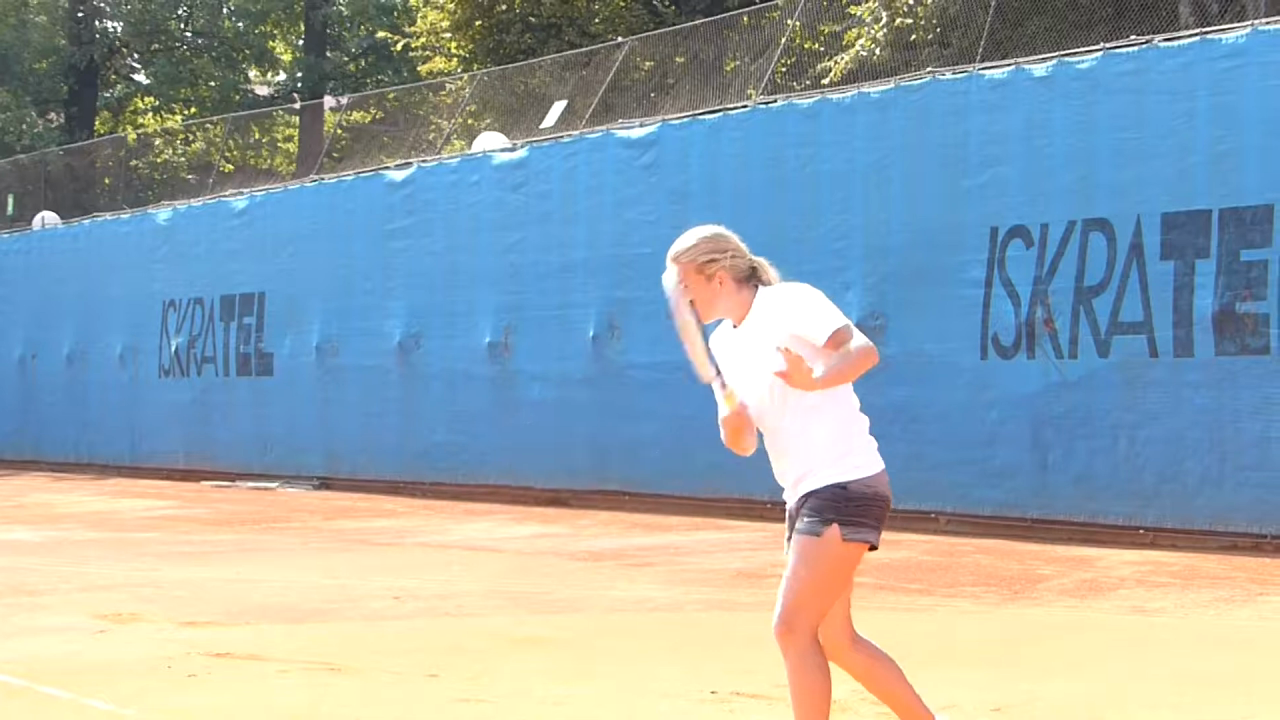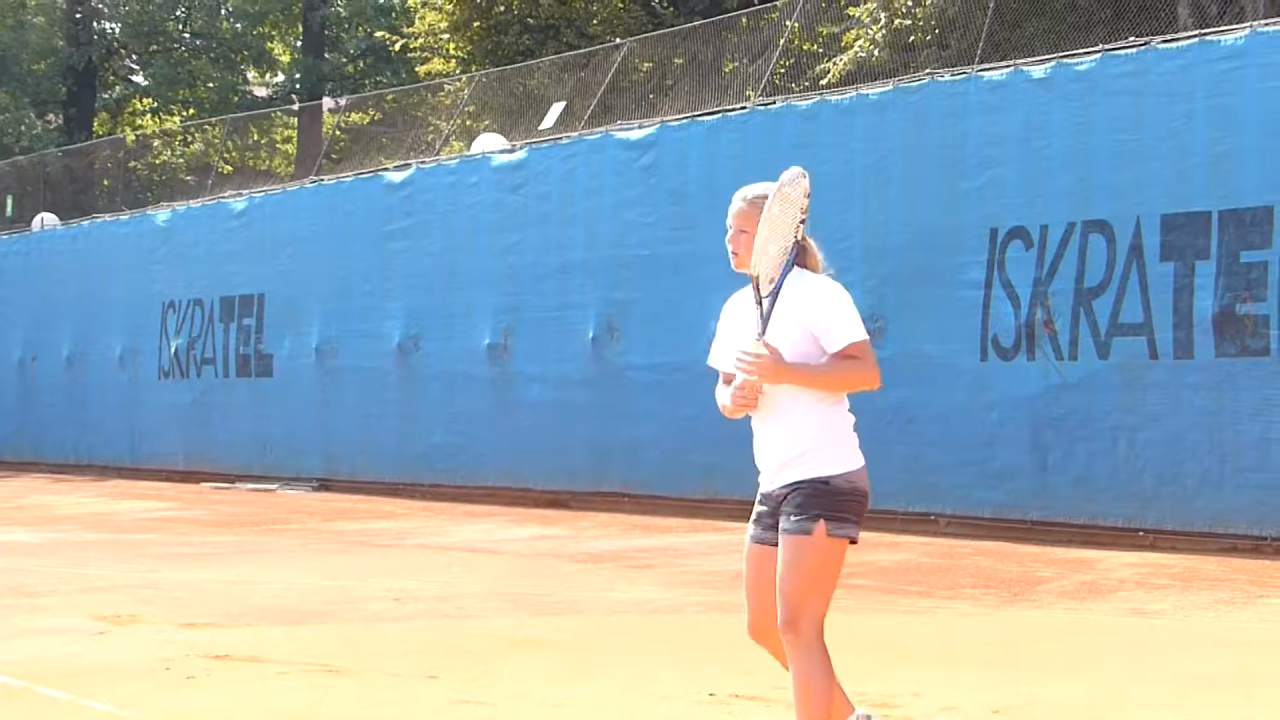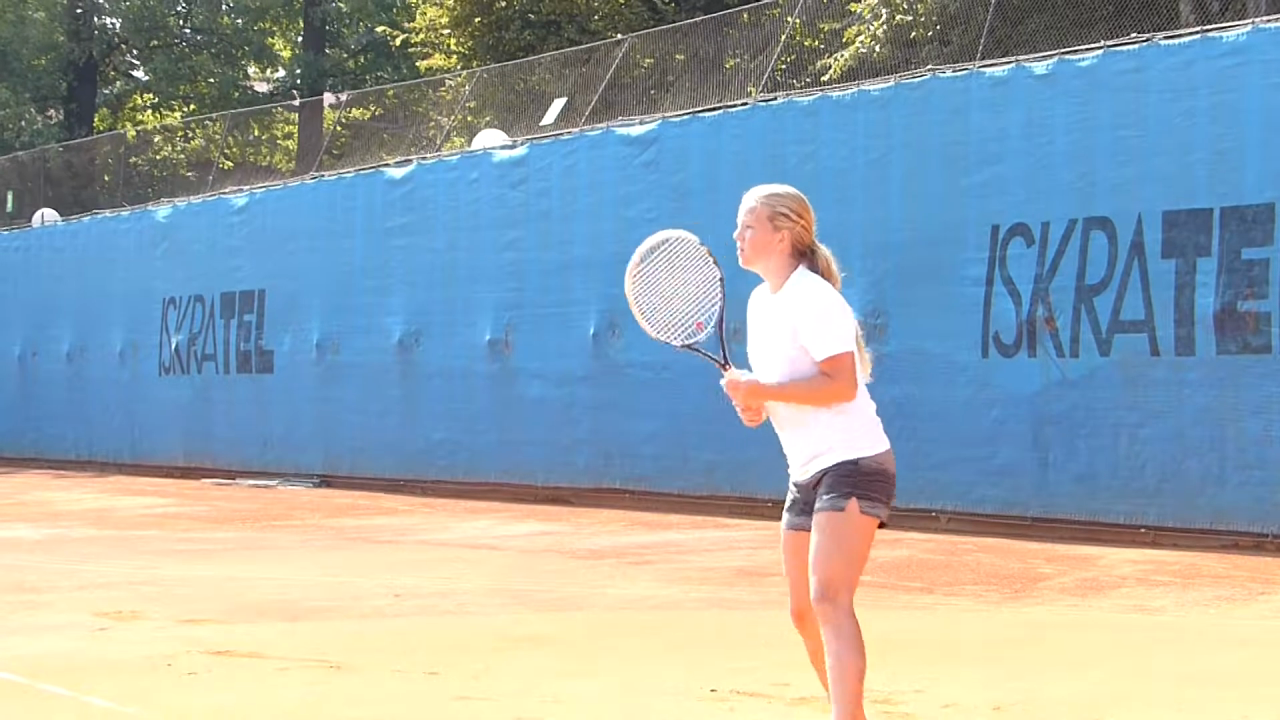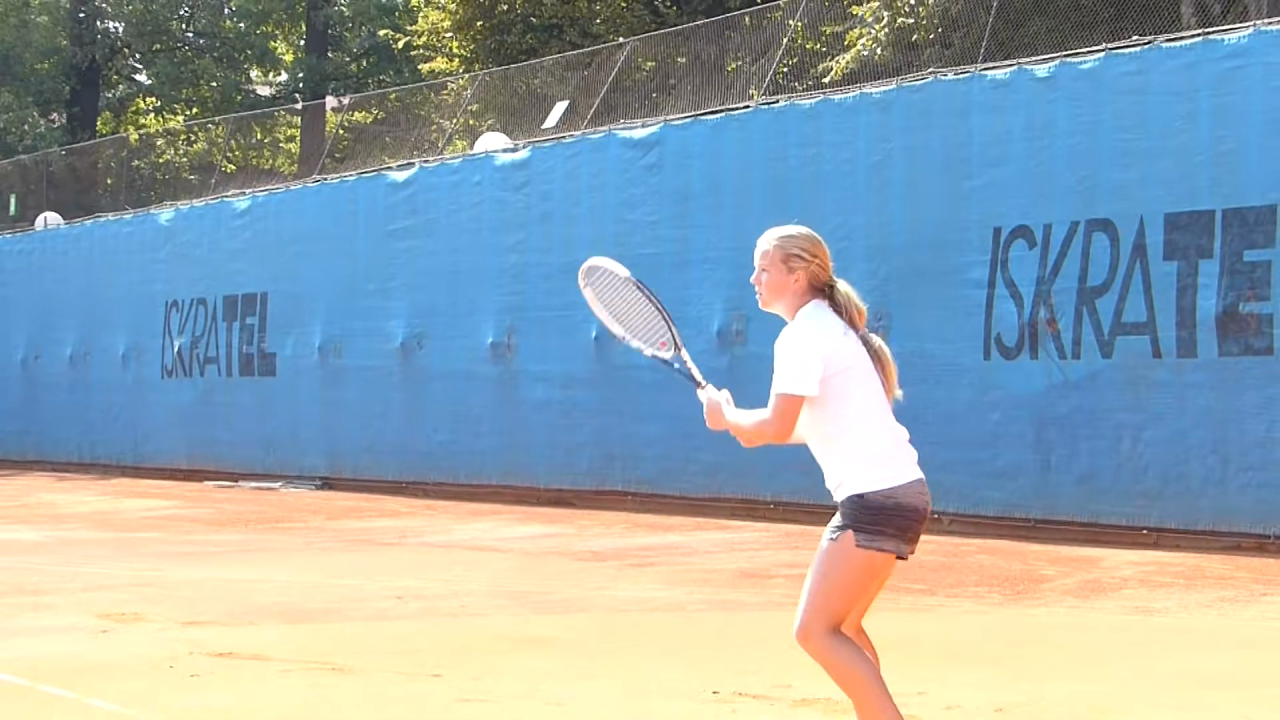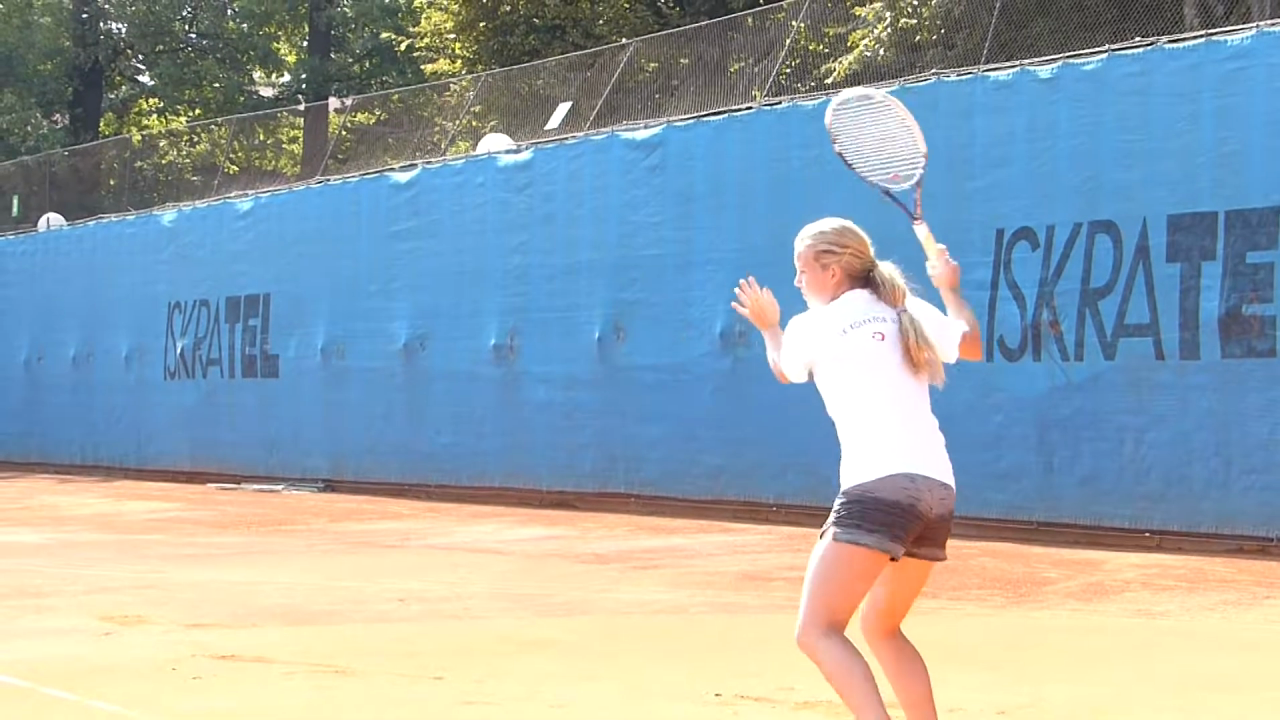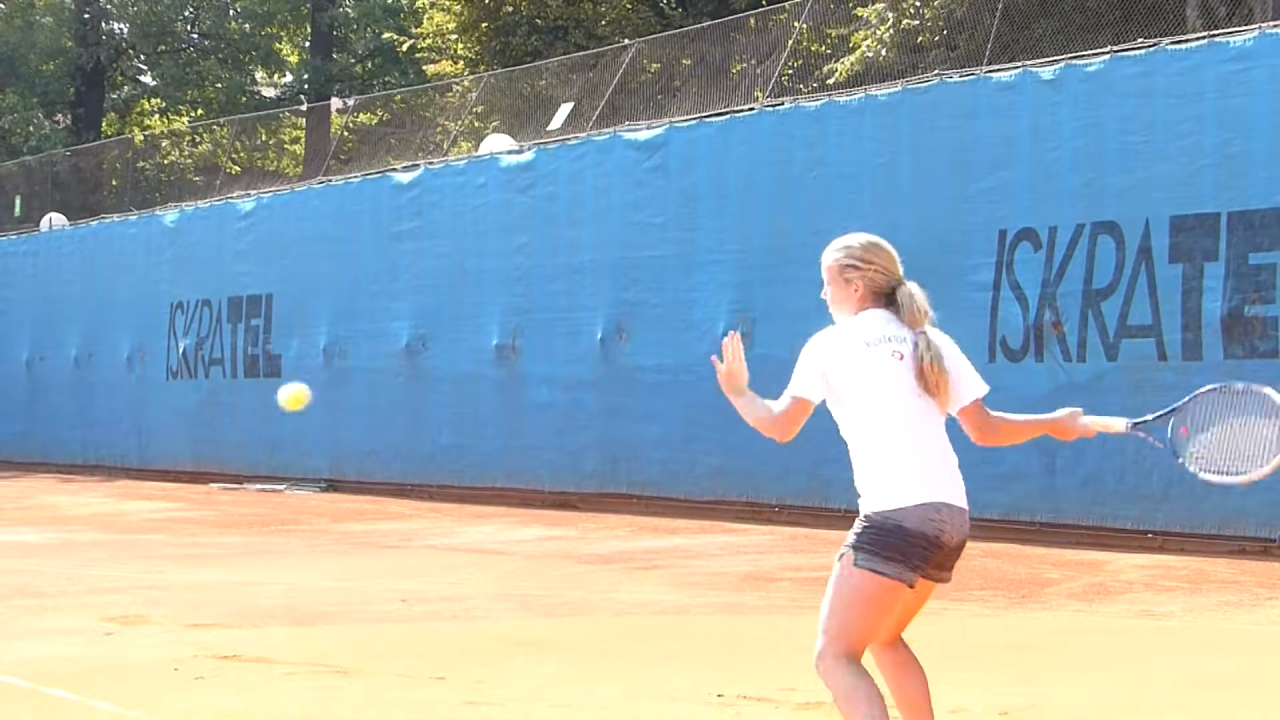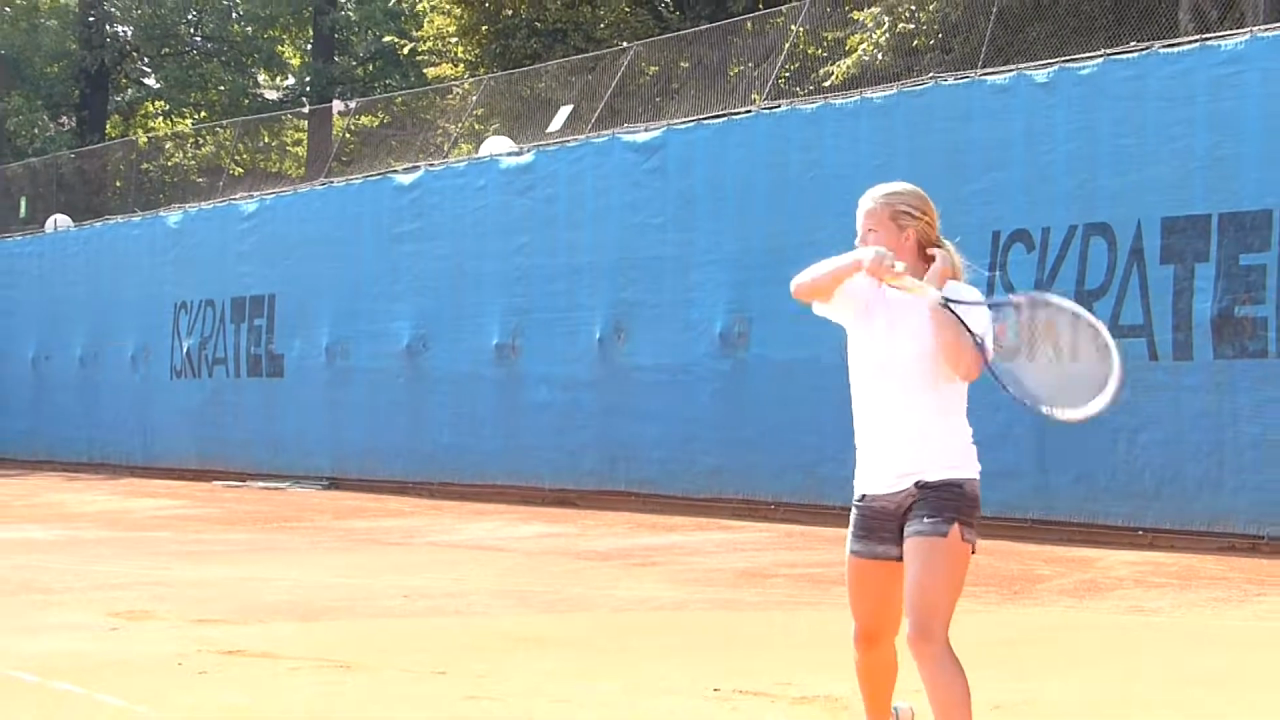
dt=0.4s
person 1, frame 1
left shoulder: (792, 301)
right shoulder: (720, 345)
left elbow: (864, 351)
right elbow: (744, 441)
left wrist: (815, 380)
right wrist: (729, 423)
left hip: (846, 488)
right hip: (808, 498)
left knee: (792, 628)
right knee: (837, 642)
person 1, frame 2
left shoulder: (819, 294)
right shoulder: (737, 308)
left elbow: (868, 373)
right elbow: (726, 398)
left wrist: (789, 371)
right wrist: (737, 395)
left hip: (825, 481)
right hip: (776, 487)
left knee: (797, 629)
right knee: (763, 628)
person 1, frame 3
left shoulder: (814, 299)
right shoulder: (758, 303)
left elbow: (844, 385)
left wrist: (764, 391)
right wrist: (751, 402)
left hip: (855, 467)
right hip: (809, 474)
left knee: (828, 601)
right knee: (805, 613)
person 1, frame 4
left shoulder: (802, 335)
right shoulder: (828, 329)
left elbow: (775, 425)
left wrist: (726, 415)
right wrist: (756, 432)
left hip: (879, 497)
right hip: (885, 495)
left knee: (816, 632)
right knee: (838, 627)
person 1, frame 5
left shoulder: (811, 326)
right shoulder: (912, 312)
left elbow: (786, 372)
right elbow: (972, 347)
left wrist: (769, 327)
right wrist: (949, 289)
left hip: (879, 492)
right hip: (934, 494)
left knee: (816, 632)
right knee: (879, 628)
person 1, frame 6
left shoulder: (826, 345)
right shoulder: (931, 342)
left elbow: (779, 425)
right elbow: (984, 429)
left wrist: (738, 395)
right wrist: (1048, 424)
left hip: (897, 518)
right hip: (947, 517)
left knee: (835, 658)
right knee: (881, 638)
person 1, frame 7
left shoulder: (960, 299)
right shoulder: (859, 290)
left elbow: (966, 369)
right elbow: (803, 287)
left wrist: (936, 291)
right wrist: (861, 260)
left hip: (941, 490)
right hip: (874, 494)
left knee: (925, 635)
right knee: (869, 637)
